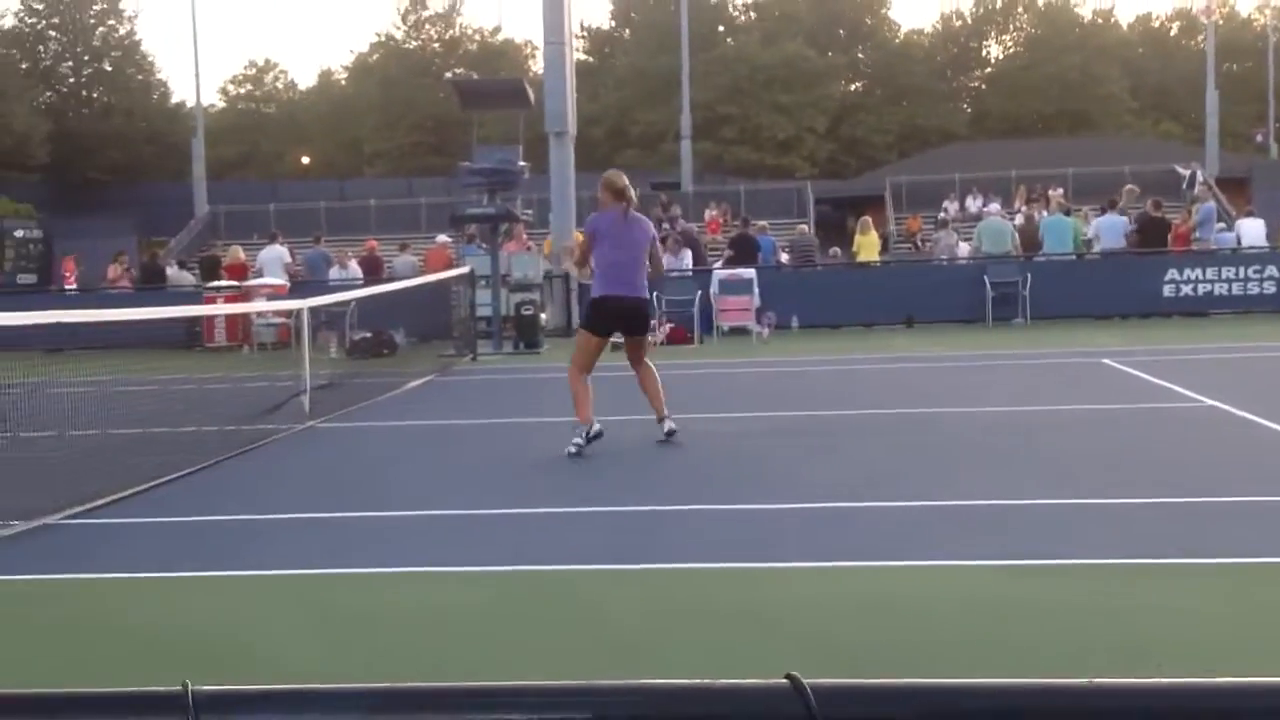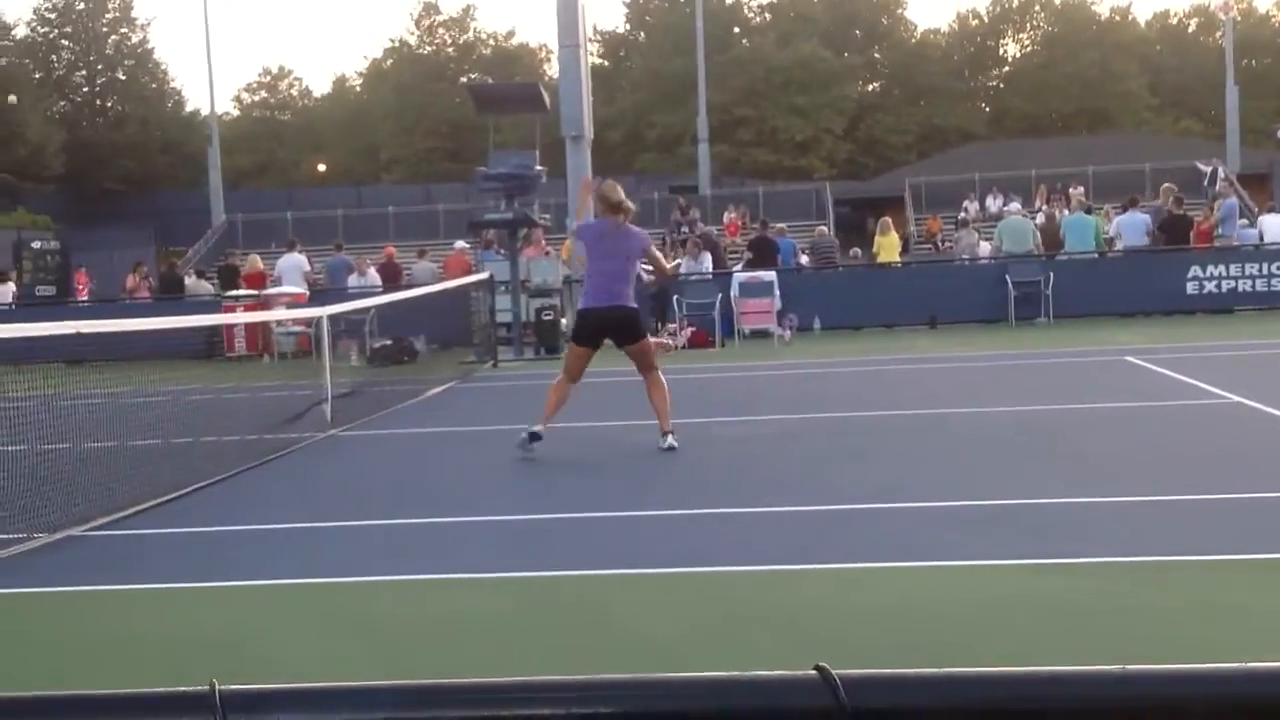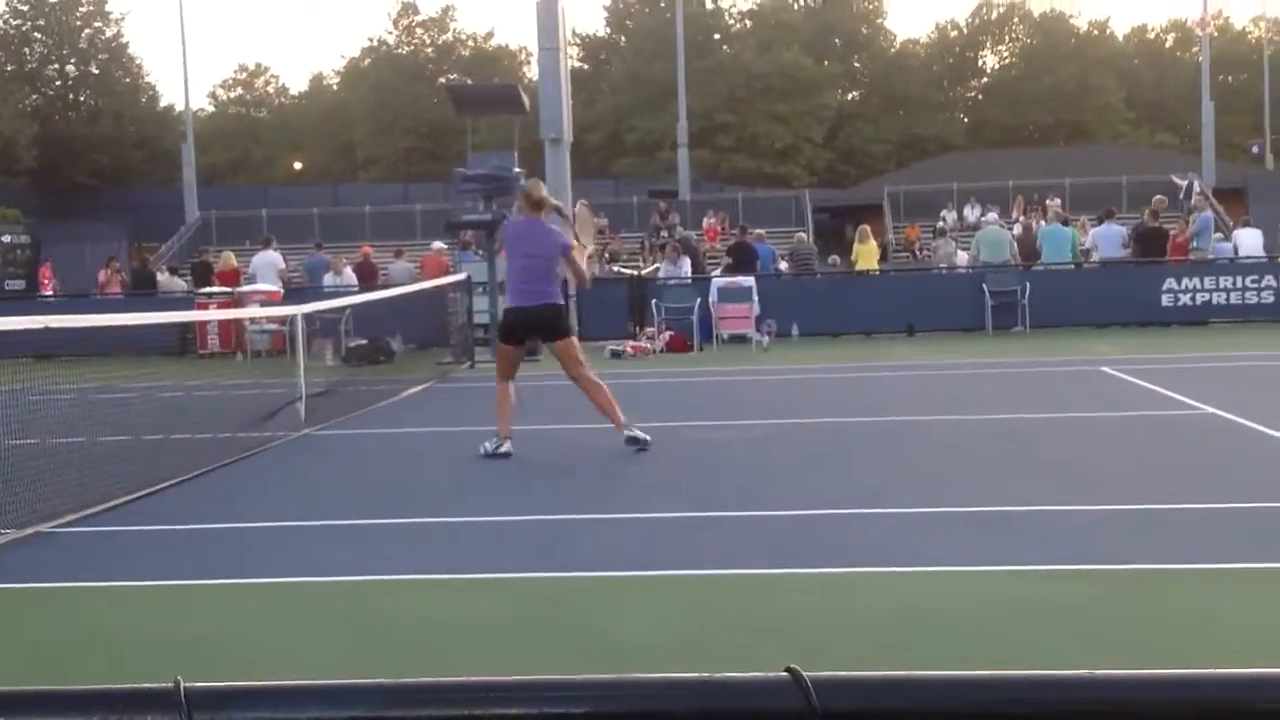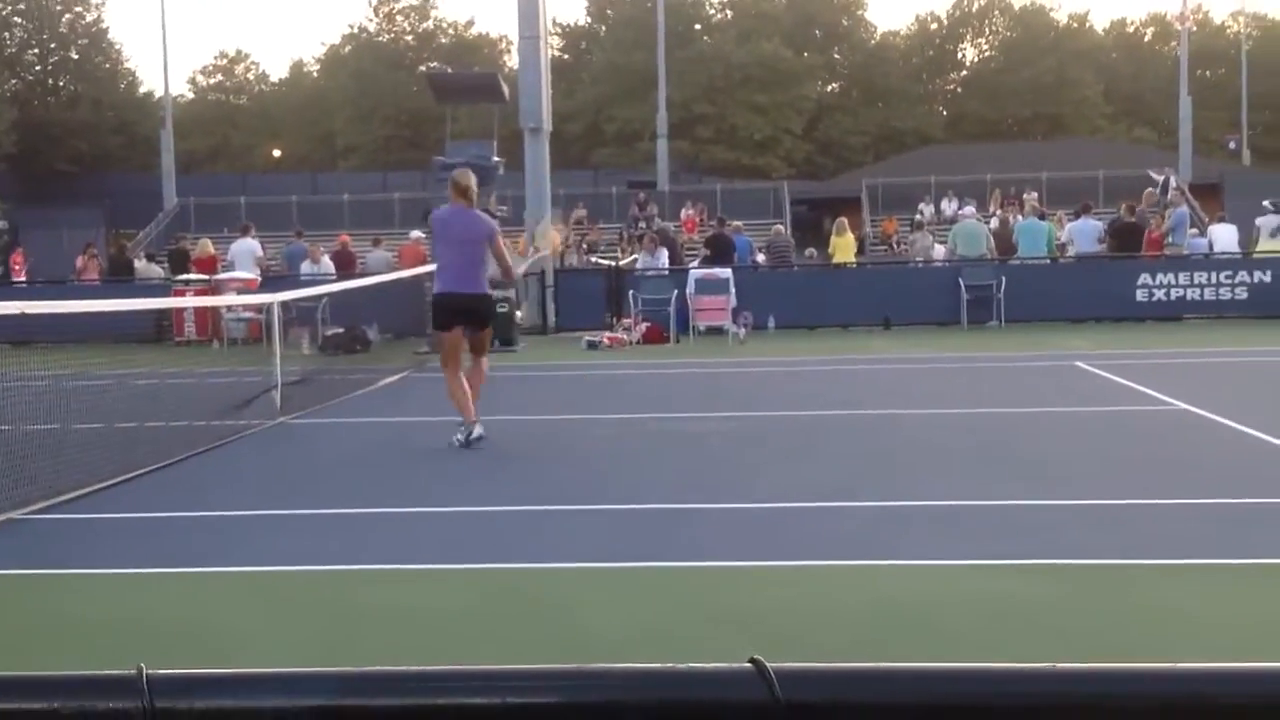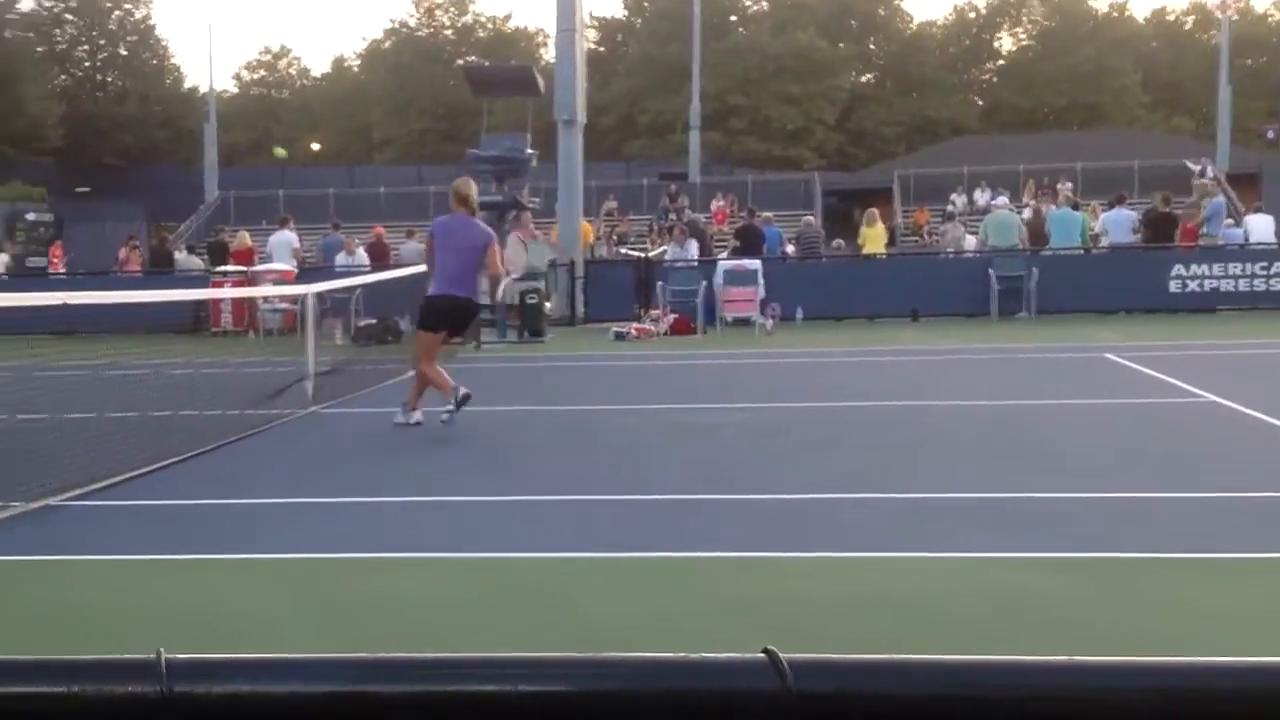
dt=0.2s
person 1, frame 1
left shoulder: (596, 220)
right shoulder: (646, 225)
left elbow: (580, 262)
right elbow: (657, 267)
left wrist: (578, 255)
left hip: (604, 303)
right hip: (638, 304)
left knee: (578, 369)
right knee: (640, 362)
left ankle: (587, 426)
right ankle: (664, 419)
person 1, frame 2
left shoulder: (588, 230)
right shoulder: (638, 236)
right elbow: (666, 272)
left wrist: (585, 195)
left hip: (591, 315)
right hip: (625, 315)
left knee: (568, 379)
right knee: (652, 373)
left ankle: (539, 427)
right ankle: (667, 434)
person 1, frame 3
left shoulder: (510, 228)
right shoulder: (558, 237)
right elbow: (583, 280)
left hip: (517, 315)
right hip: (551, 313)
left knee: (504, 379)
right knee: (582, 377)
left ankle: (502, 440)
right ankle: (627, 430)
person 1, frame 4
left shoulder: (437, 218)
right shoulder: (488, 224)
right elbow: (507, 269)
right wrist: (512, 278)
left hip: (446, 299)
right hip: (480, 299)
left knee: (451, 369)
right knee: (479, 359)
left ankle: (471, 425)
right ankle: (470, 418)
person 1, frame 5
left shoulder: (439, 225)
right shoulder: (486, 233)
right elbow: (496, 273)
right wrist: (494, 289)
left hip: (439, 301)
right hip: (467, 305)
left knee: (424, 363)
right knee: (428, 358)
left ankle: (454, 391)
right ankle: (411, 408)
